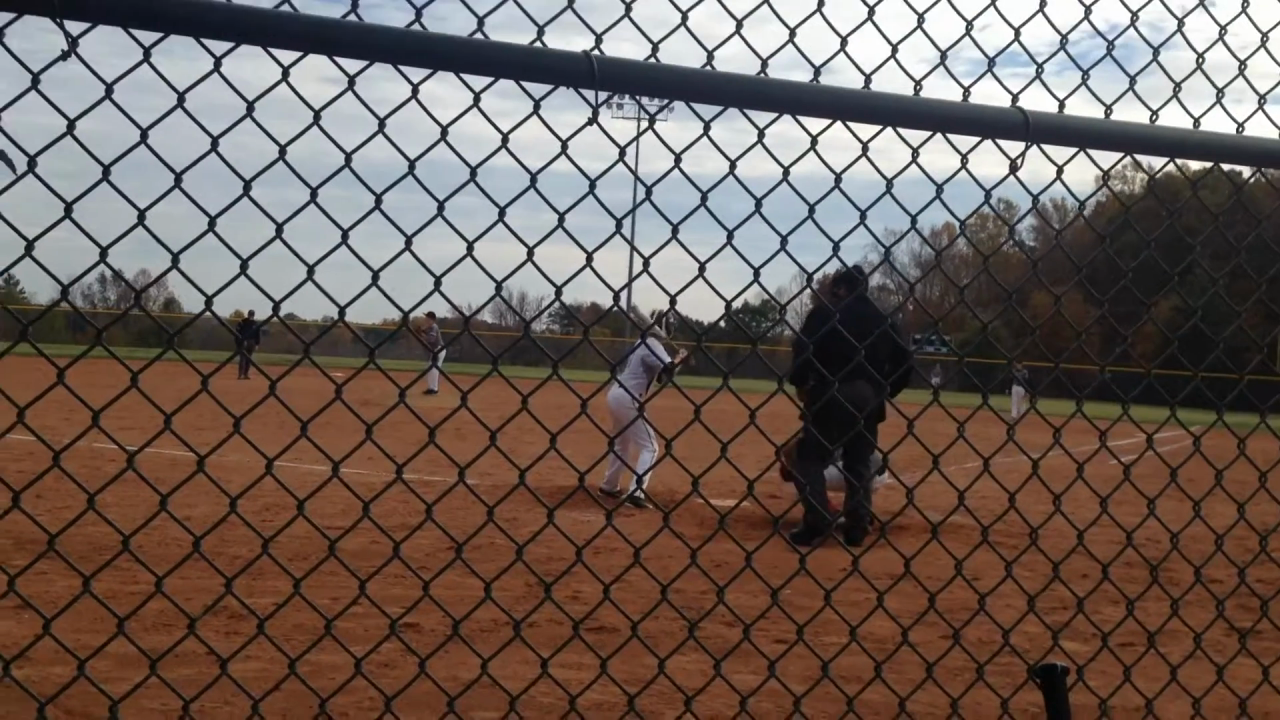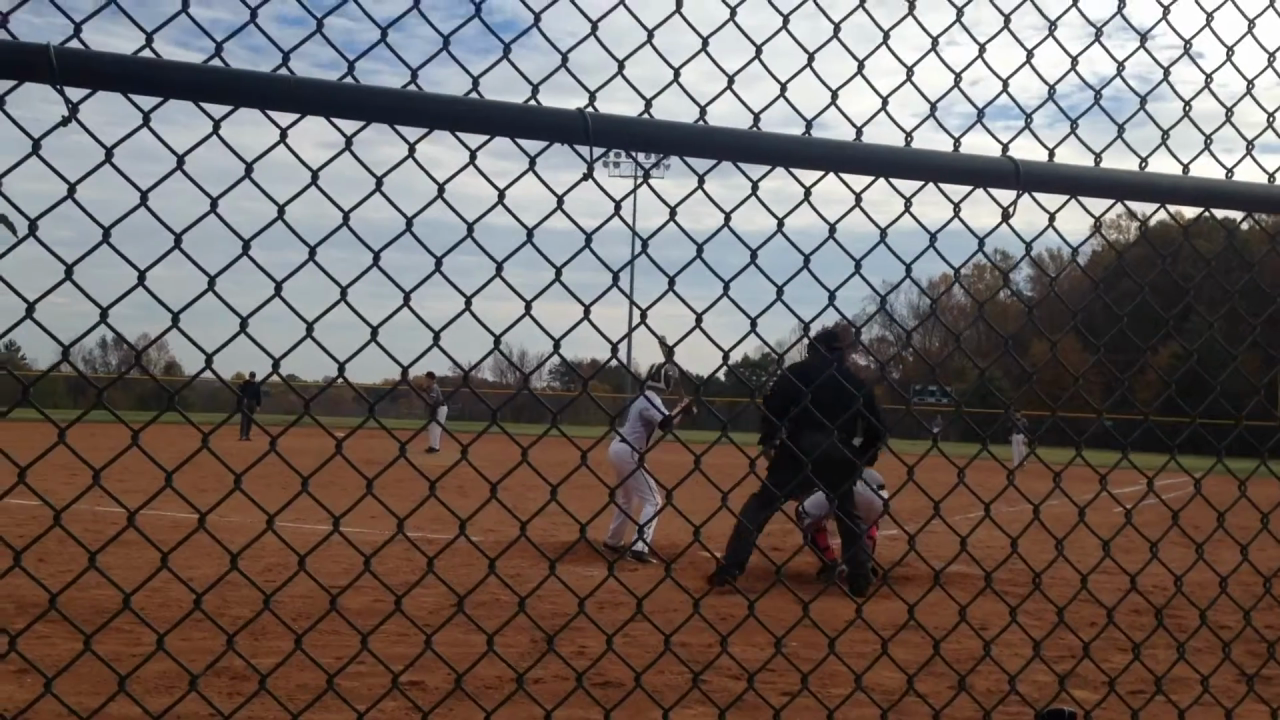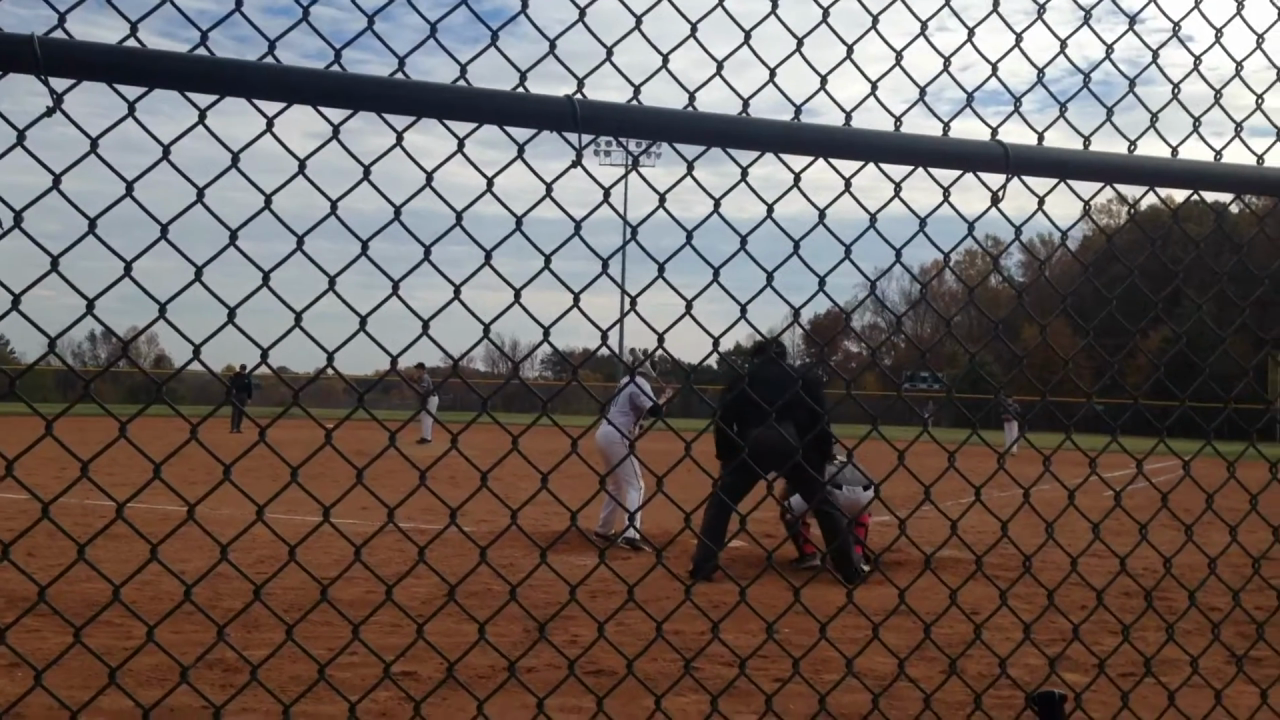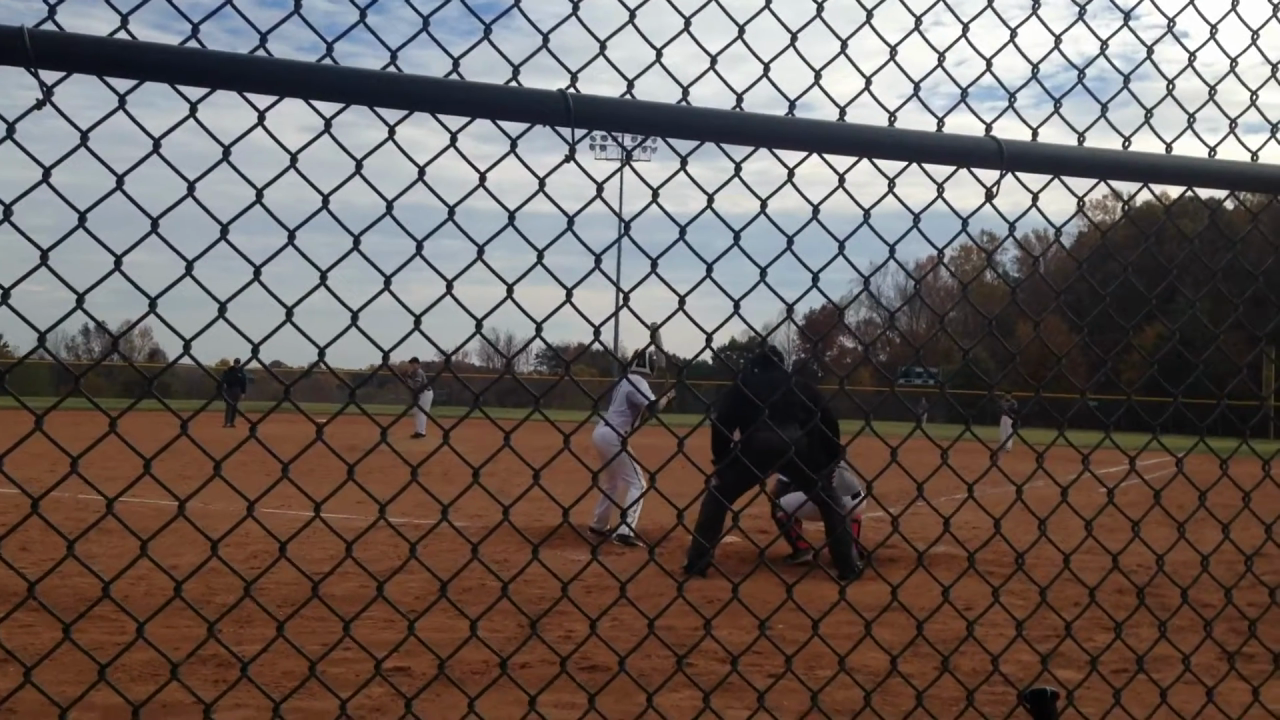
dt=0.4s
person 1, frame 1
left shoulder: (825, 312)
right shoulder: (882, 318)
left elbow: (802, 348)
right elbow: (904, 360)
left wrist: (801, 384)
right wrist: (884, 392)
left hip: (828, 395)
right hip: (866, 398)
left knee: (808, 458)
right knee: (859, 464)
left ankle: (817, 523)
right ankle: (857, 529)
person 1, frame 2
left shoulder: (799, 371)
right shoulder: (857, 380)
left elbow: (772, 403)
right elbow: (875, 426)
left wrist: (769, 441)
right wrist: (863, 459)
left hip: (799, 448)
right hip: (838, 454)
left knee: (760, 506)
right knee: (849, 514)
left ankle: (729, 569)
right ankle: (860, 579)
person 1, frame 3
left shoulder: (744, 379)
right shoulder: (804, 379)
left elbow: (723, 418)
right elbow: (820, 421)
left wrist: (726, 457)
right wrist: (822, 461)
left hip: (753, 445)
right hip: (794, 446)
left knee: (721, 501)
right knee: (824, 505)
left ankle: (703, 566)
right ankle: (851, 570)
person 1, frame 4
left shoulder: (742, 387)
right shoulder: (801, 387)
left elbow: (722, 423)
right elbow: (829, 422)
left wrist: (721, 462)
right wrist: (831, 463)
left hip: (757, 446)
right hip: (799, 447)
left knee: (718, 495)
right knee: (829, 500)
left ankle: (697, 561)
right ankle: (849, 565)
person 2, frame 1
left shoulder: (643, 344)
right shoulder: (653, 345)
left elbow: (661, 378)
right elbow: (668, 369)
left wrist: (678, 361)
right wrist: (679, 358)
left hip: (616, 395)
right hip: (628, 399)
left knee: (622, 443)
right knee: (649, 446)
left ankle: (609, 486)
right ankle: (636, 493)
person 2, frame 2
left shoulder: (644, 396)
right shoulder: (651, 398)
left elbow: (663, 423)
right elbow: (666, 425)
left wrist: (681, 412)
right wrist: (681, 409)
left hip: (619, 449)
right hip: (628, 453)
left knee: (626, 498)
right knee: (652, 500)
left ankle: (613, 541)
right ankle: (639, 548)
person 2, frame 3
left shoulder: (627, 381)
right shoulder: (640, 383)
left elbow: (640, 411)
right elbow: (654, 411)
left wrist: (661, 400)
right wrist: (665, 397)
left hip: (605, 433)
right hip: (617, 437)
left knee: (616, 484)
right knee: (634, 485)
left ankle: (604, 530)
right ankle: (631, 535)
person 2, frame 4
left shoulder: (625, 381)
right shoulder: (638, 382)
left elbow: (642, 412)
right elbow: (653, 408)
left wrist: (663, 400)
right wrist: (667, 396)
left hip: (602, 433)
right hip: (613, 437)
left knee: (611, 482)
right knee: (637, 483)
left ankle: (599, 525)
right ankle: (625, 532)
